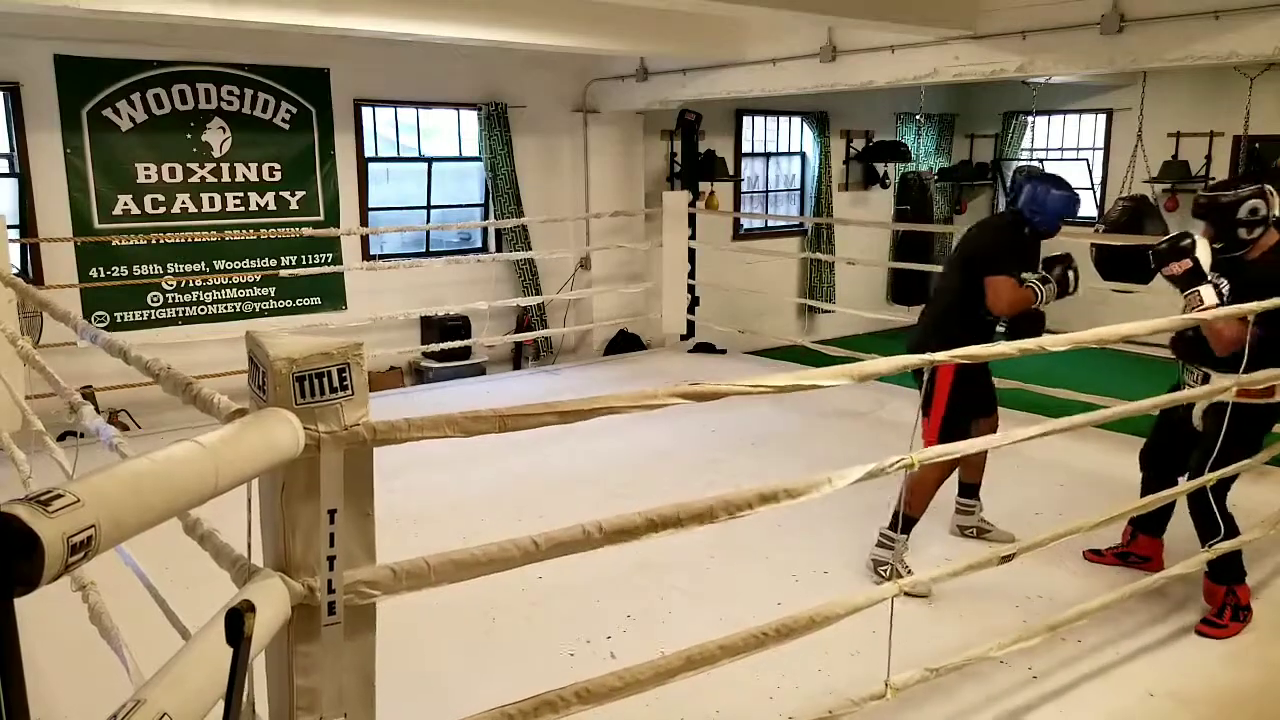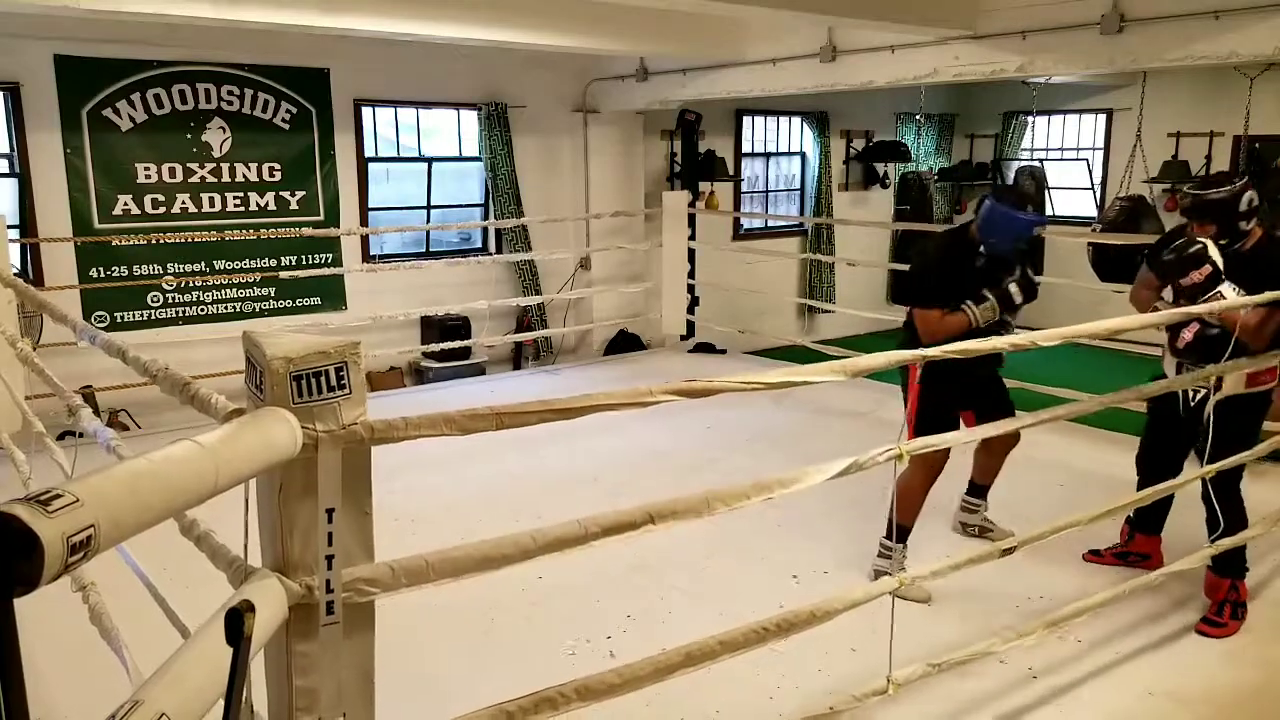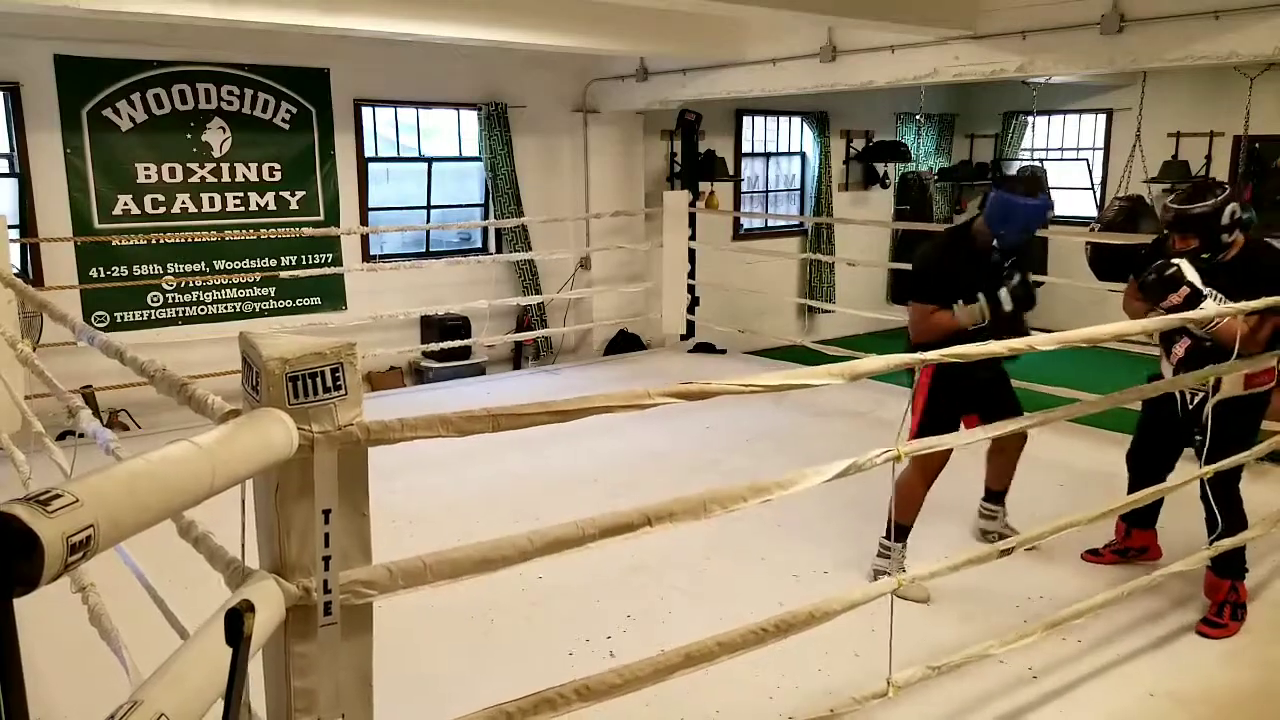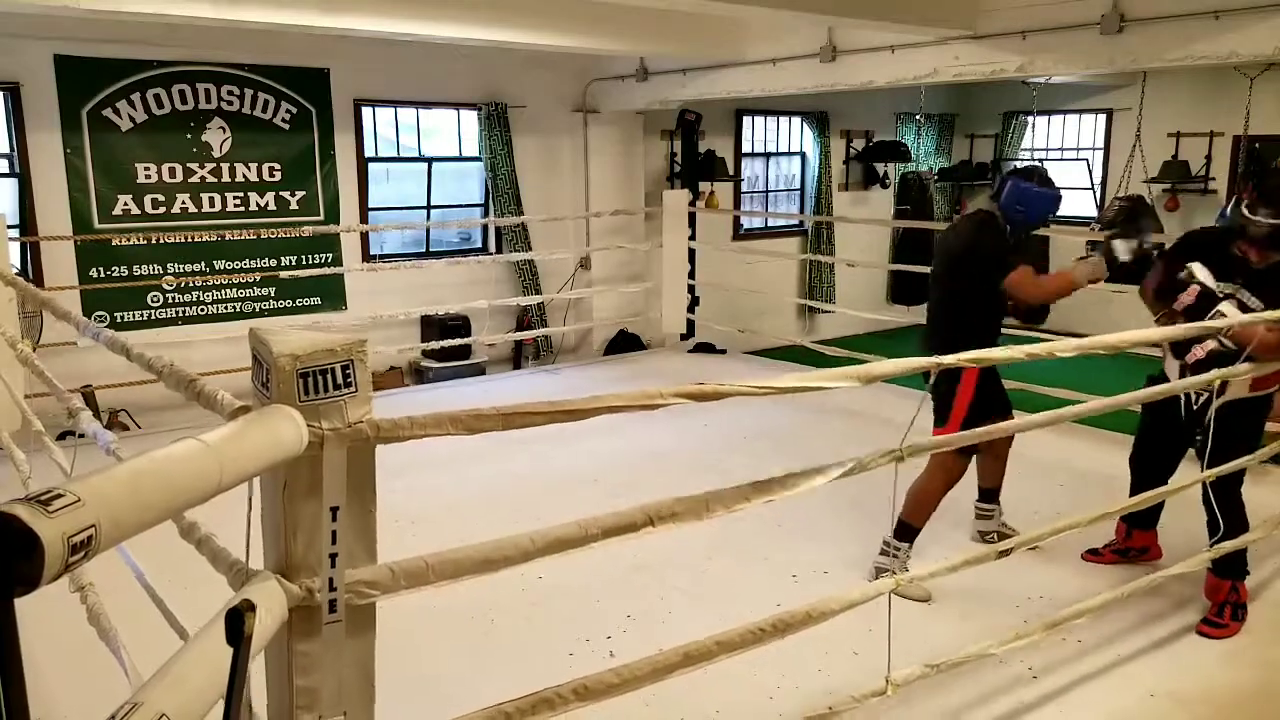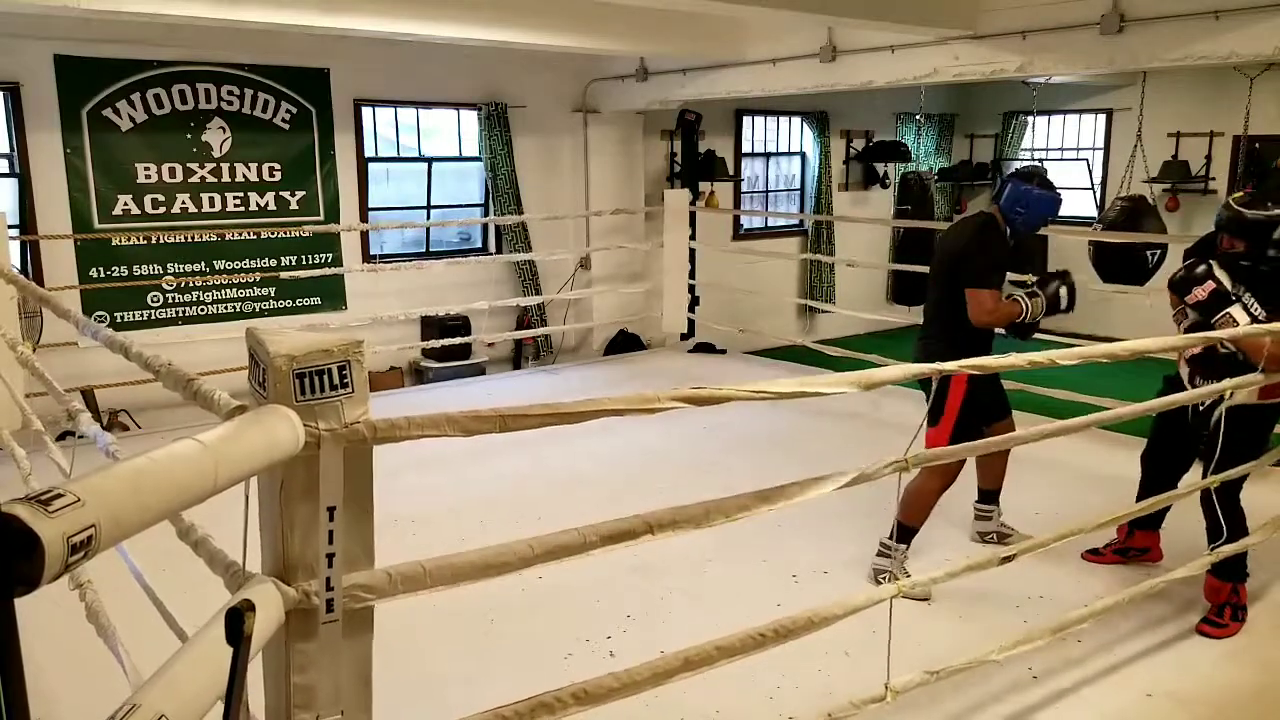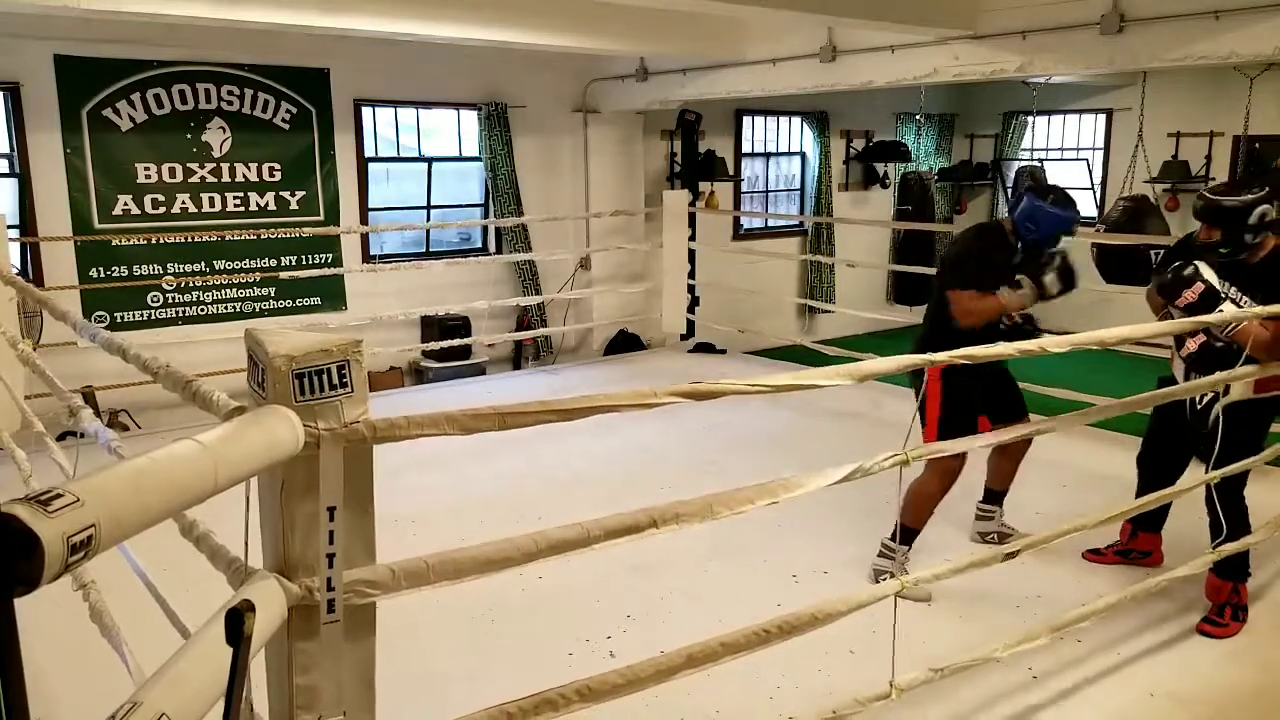
dt=0.3s
person 1, frame 1
right shoulder: (1228, 252)
left elbow: (1227, 343)
left wrist: (1195, 281)
right wrist: (1186, 328)
right hip: (1200, 383)
left knee: (1205, 490)
right knee: (1158, 460)
left ankle: (1231, 595)
right ankle: (1143, 545)
person 1, frame 2
right shoulder: (1181, 242)
right elbow: (1141, 293)
left wrist: (1212, 285)
right wrist: (1177, 319)
left hip: (1237, 388)
right hip: (1181, 375)
left knee: (1219, 483)
right knee: (1154, 461)
left ankle: (1229, 588)
right ankle: (1141, 543)
person 1, frame 3
right shoulder: (1166, 252)
right elbow: (1134, 302)
left wrist: (1196, 303)
right wrist: (1167, 327)
left hip: (1236, 390)
right hip: (1178, 378)
left knee: (1218, 483)
right knee: (1145, 459)
left ankle: (1229, 588)
right ankle: (1137, 539)
person 1, frame 4
right shoulder: (1199, 244)
right elbow: (1151, 290)
left wrist: (1213, 306)
left hip: (1239, 393)
right hip: (1180, 377)
left knee: (1220, 486)
right knee: (1148, 460)
left ankle: (1229, 589)
right ankle: (1137, 539)
person 1, frame 5
right shoulder: (1215, 248)
right elbow: (1176, 290)
left wrist: (1222, 308)
right wrist: (1190, 324)
right hip: (1193, 379)
left knee: (1218, 490)
right knee: (1159, 462)
left ankle: (1230, 591)
right ankle: (1139, 539)
person 1, frame 6
right shoulder: (1195, 248)
right elbow: (1158, 295)
left wrist: (1214, 305)
right wrist: (1184, 330)
left hip: (1243, 396)
right hip: (1189, 378)
left knee: (1222, 489)
right knee: (1155, 463)
left ankle: (1231, 591)
right ankle: (1142, 542)
person 2, frame 1
left shoulder: (1010, 234)
right shoulder: (1000, 236)
right elbow: (1001, 302)
left wrist: (1024, 316)
right wrist: (1052, 284)
left hip: (966, 346)
right hip: (942, 350)
left knee: (984, 426)
right knee: (944, 453)
left ankle: (968, 516)
right ankle: (888, 549)
person 2, frame 2
left shoulder: (1004, 250)
right shoulder: (937, 254)
left elbow: (1000, 298)
right elbow: (930, 331)
left wrist: (1000, 323)
right wrist: (992, 305)
left hip: (975, 356)
right hip: (931, 362)
left knee: (1003, 432)
right knee: (929, 458)
left ankle: (971, 513)
right ankle: (888, 557)
person 2, frame 3
left shoulder: (1010, 244)
right shoulder: (945, 250)
left elbow: (1017, 289)
right elbow: (921, 328)
left wrist: (1013, 315)
right wrist: (985, 305)
left hip: (981, 356)
right hip: (940, 362)
left knee: (1011, 433)
right knee: (929, 458)
left ankle: (992, 519)
right ankle: (887, 557)
person 2, frame 4
left shoulder: (971, 228)
right shoulder: (989, 236)
right elbow: (1033, 289)
left wrist: (1013, 301)
right wrist: (1094, 267)
left hip: (965, 354)
right hip: (959, 361)
left knee: (999, 430)
right knee: (950, 461)
left ankle: (988, 520)
right ankle: (890, 556)
person 2, frame 5
left shoulder: (975, 228)
right shoulder: (986, 239)
right elbow: (982, 315)
left wrist: (1014, 310)
right wrist: (1040, 302)
left hip: (965, 354)
right hip: (951, 361)
left knee: (999, 431)
right knee: (944, 464)
left ankle: (986, 520)
right ankle: (888, 556)
person 2, frame 6
left shoulder: (1011, 243)
right shoulder: (978, 244)
right elbow: (966, 313)
left wrist: (1009, 310)
right wrist: (1032, 287)
left hip: (981, 356)
right hip: (944, 361)
right knee: (945, 466)
left ankle: (988, 521)
right ankle: (889, 557)
